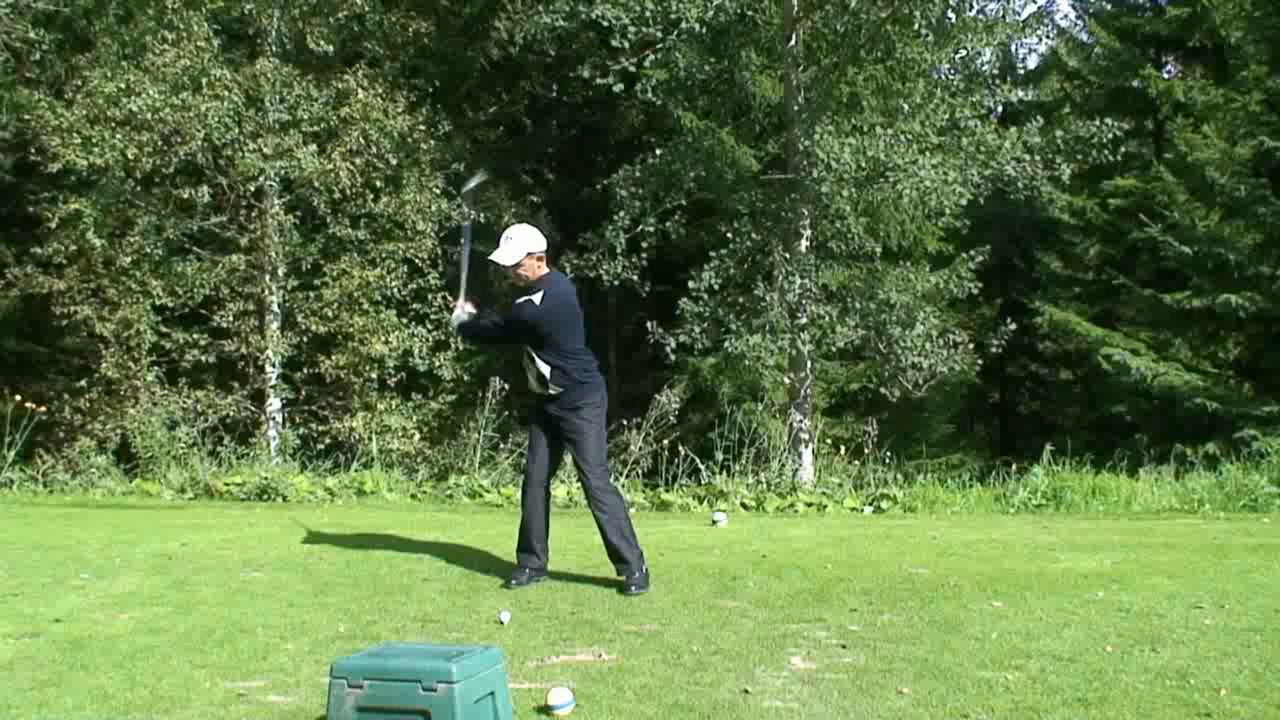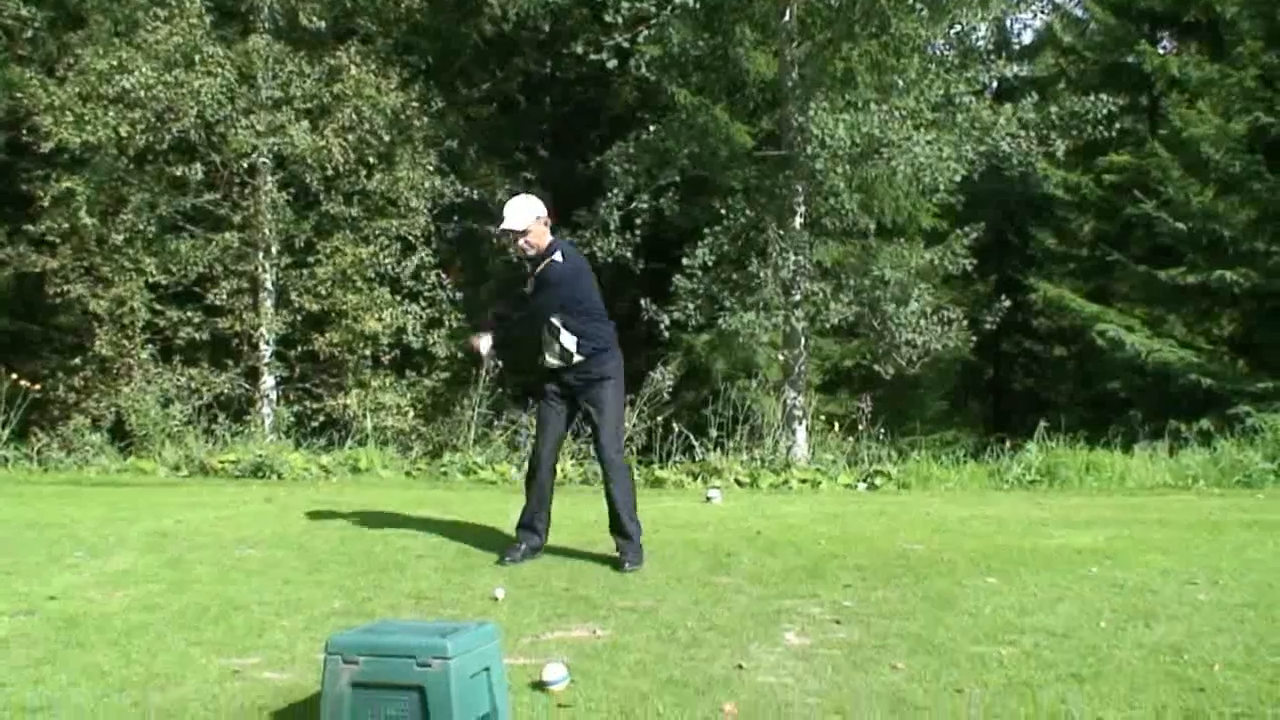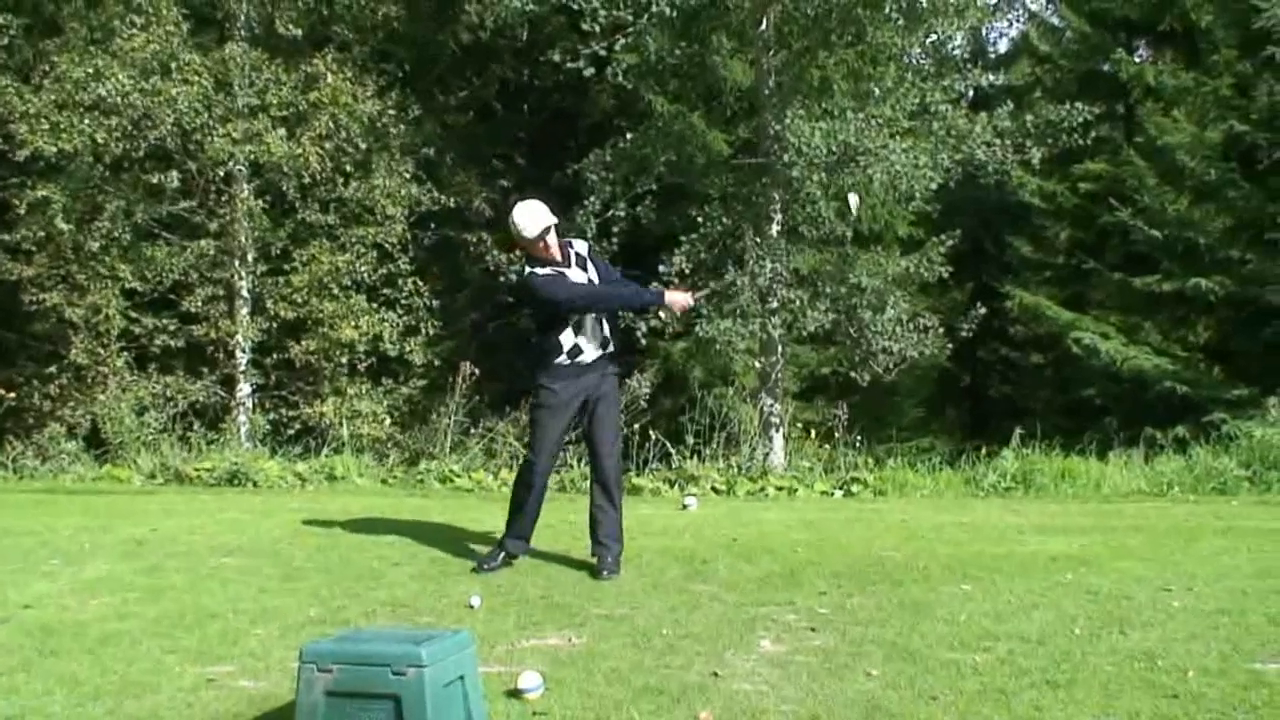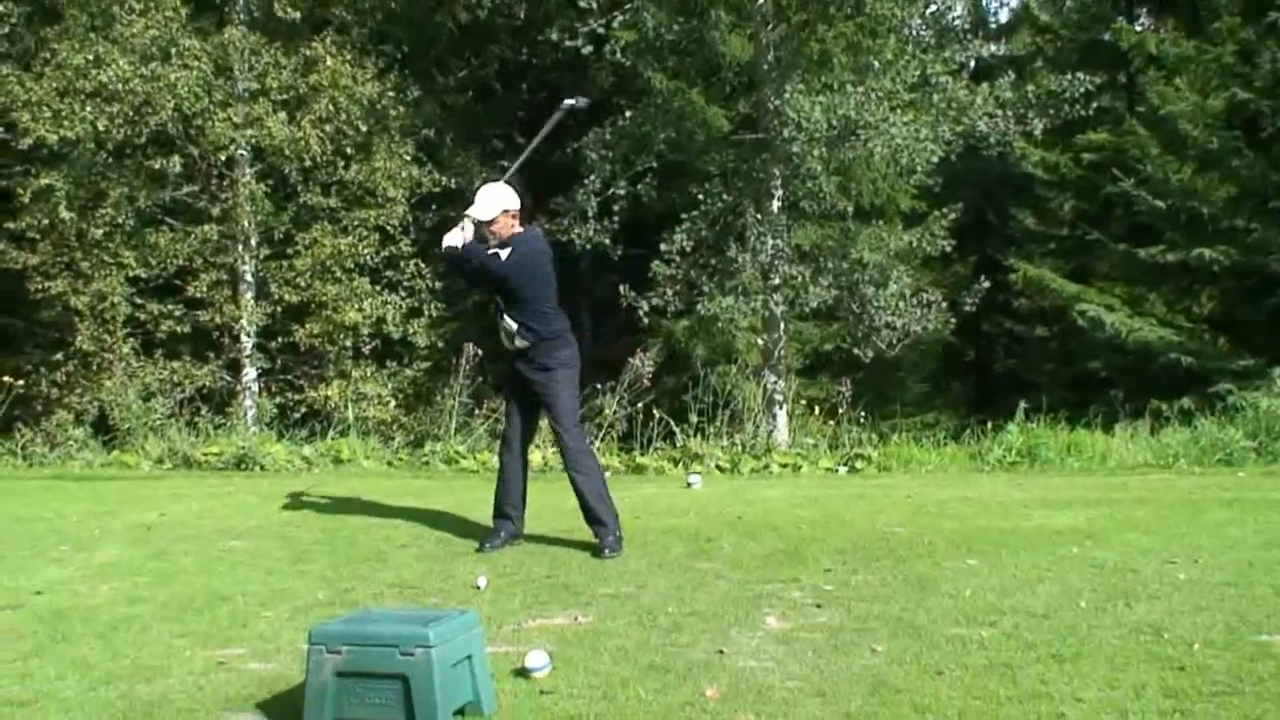
dt=0.7s
person 1, frame 1
left shoulder: (537, 308)
right shoulder: (555, 283)
left elbow: (495, 333)
right elbow: (507, 326)
left wrist: (463, 322)
right wrist: (476, 319)
left hip: (580, 400)
right hip: (550, 400)
left knee: (596, 483)
right knee: (534, 480)
left ankle: (633, 567)
right ankle: (532, 561)
person 1, frame 2
left shoulder: (562, 267)
right shoulder: (544, 261)
left elbow: (531, 319)
left wrist: (493, 339)
left hip: (598, 370)
right hip: (558, 373)
left knee: (610, 455)
right knee: (543, 456)
left ankle: (629, 542)
right ankle: (531, 537)
person 1, frame 3
left shoulder: (580, 251)
right shoulder: (535, 280)
left elbow: (618, 288)
right elbow: (595, 298)
left wrist: (657, 297)
right wrist: (659, 296)
left hip: (601, 370)
right hip: (558, 378)
left knee: (607, 461)
right knee: (537, 461)
left ankle: (608, 550)
right ankle: (512, 543)
person 1, frame 4
left shoulder: (508, 262)
right shoulder: (529, 240)
left elbow: (474, 268)
right elbow: (482, 262)
left wrist: (455, 245)
right wrist: (466, 242)
left hip: (552, 359)
right hip: (523, 359)
left knee: (572, 442)
right knee: (512, 443)
left ankle: (607, 529)
right ankle: (508, 523)
